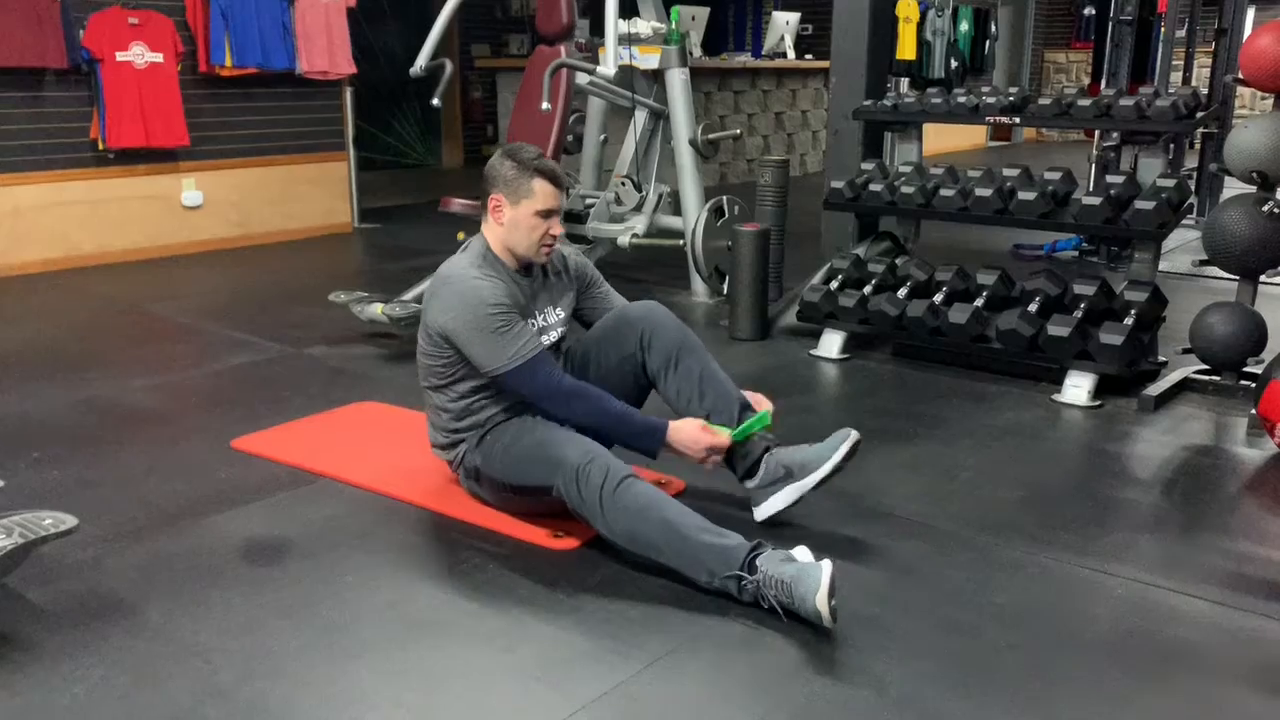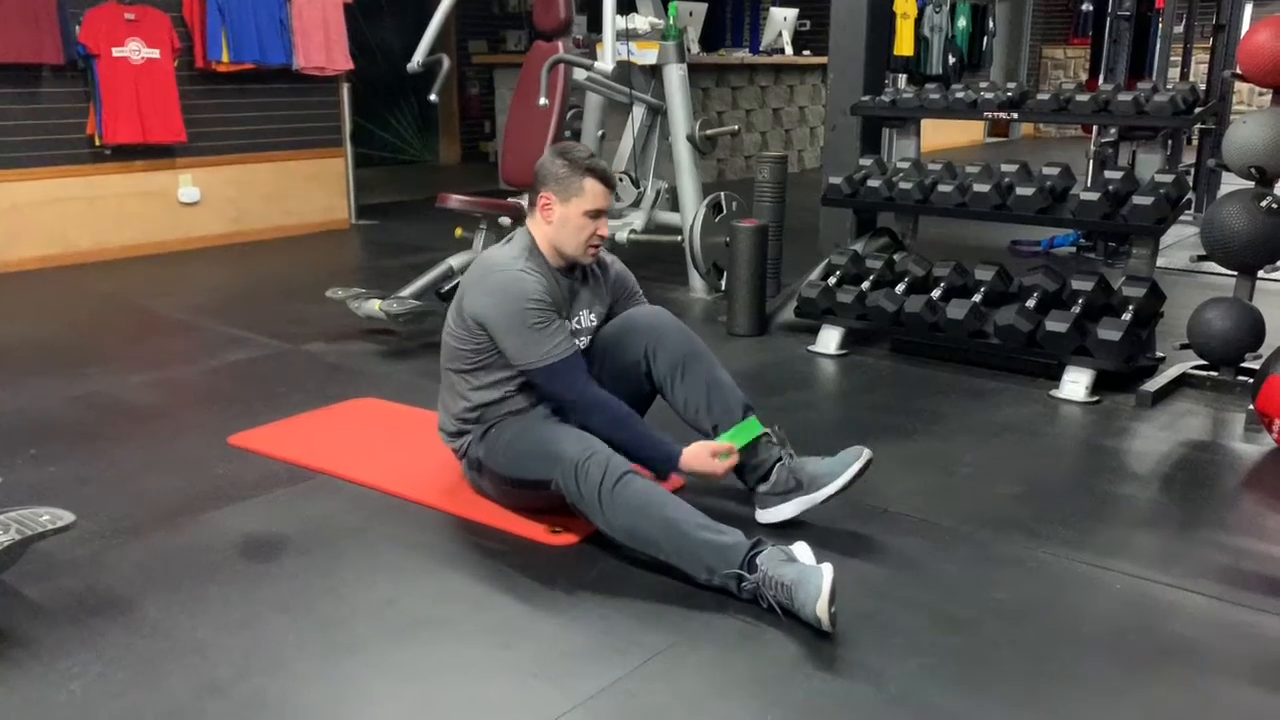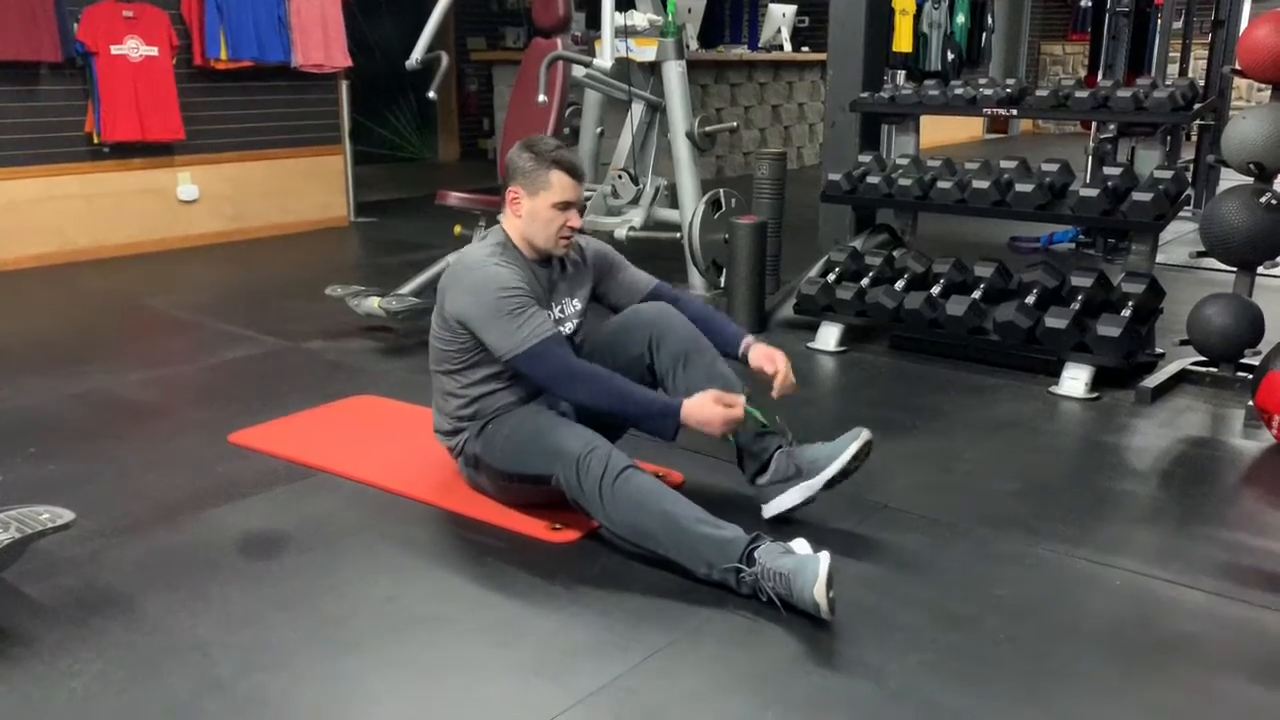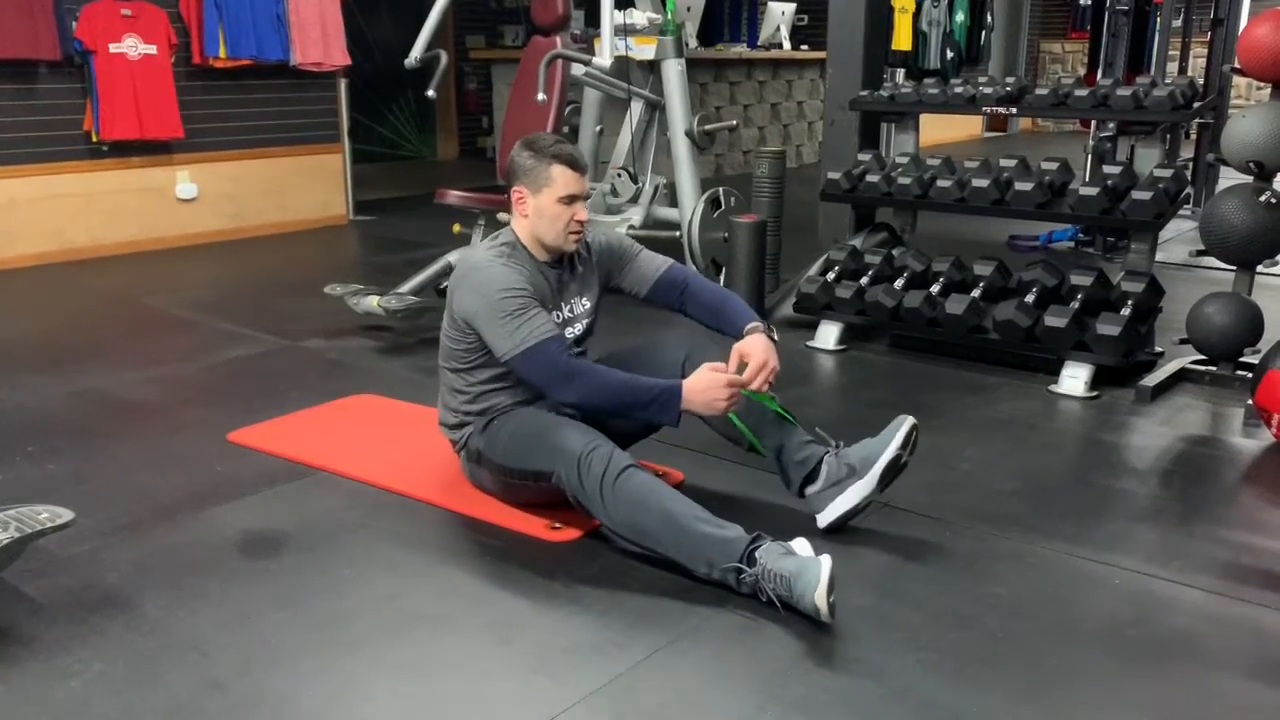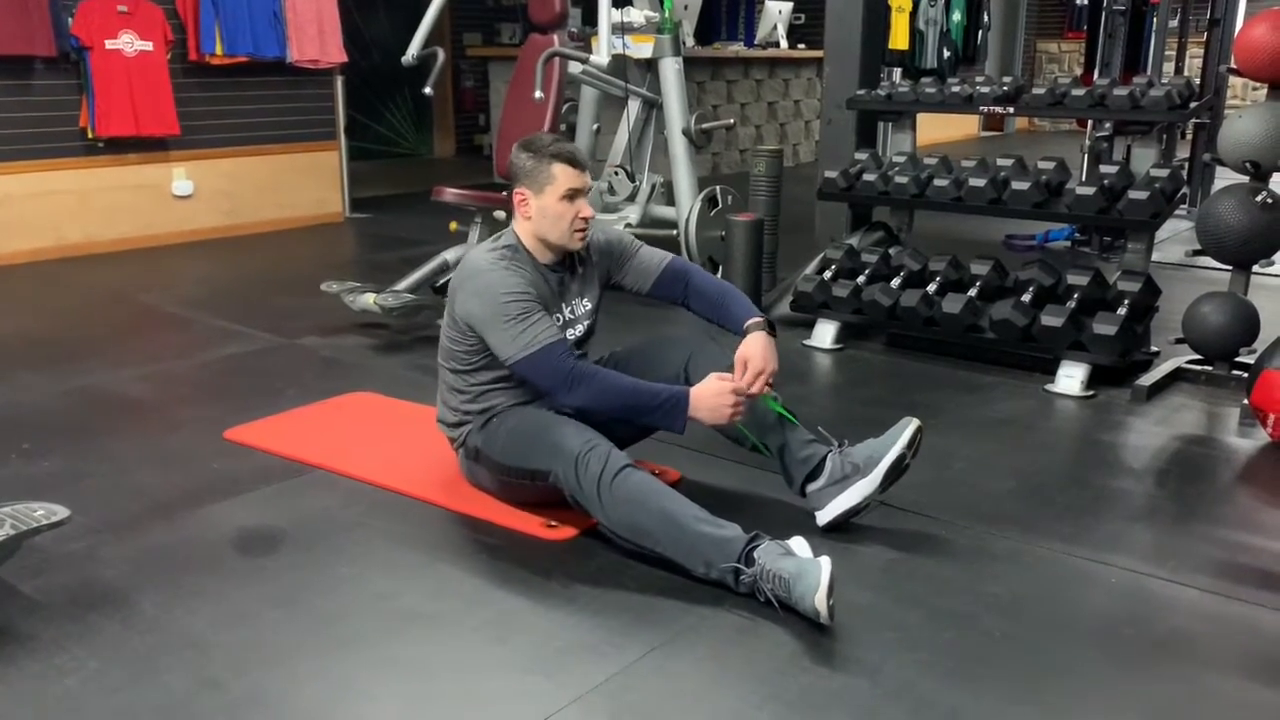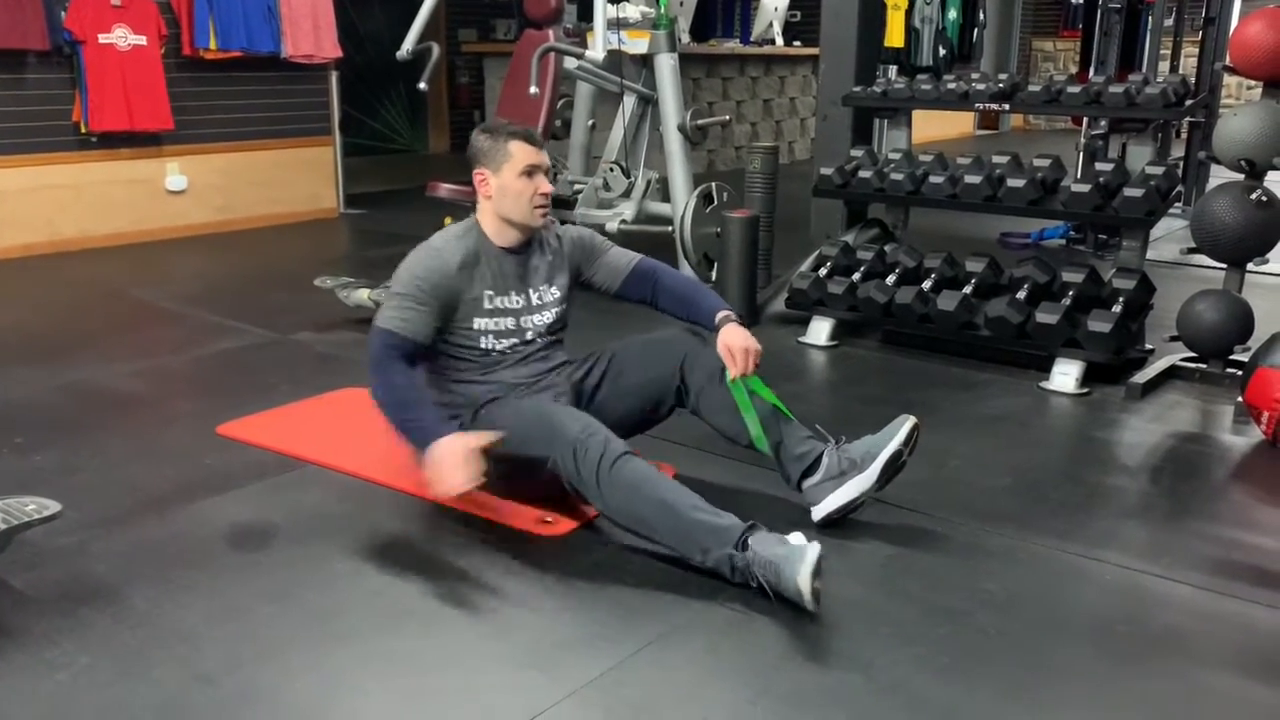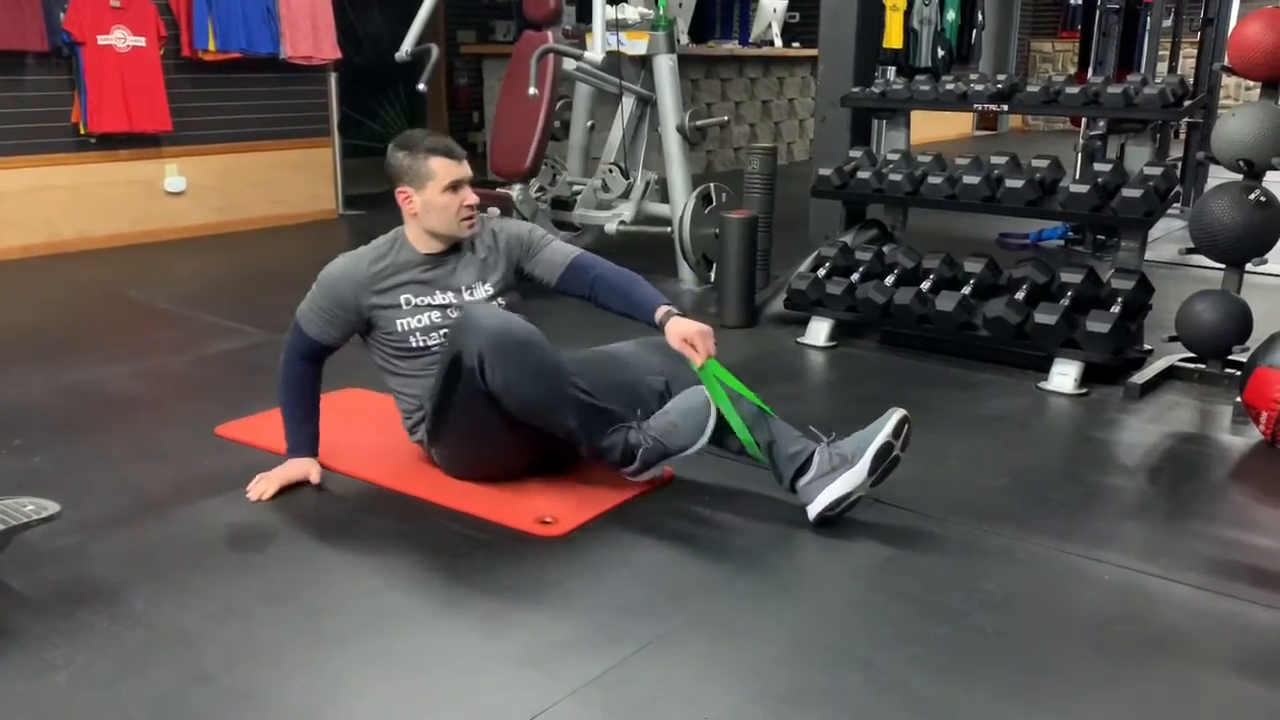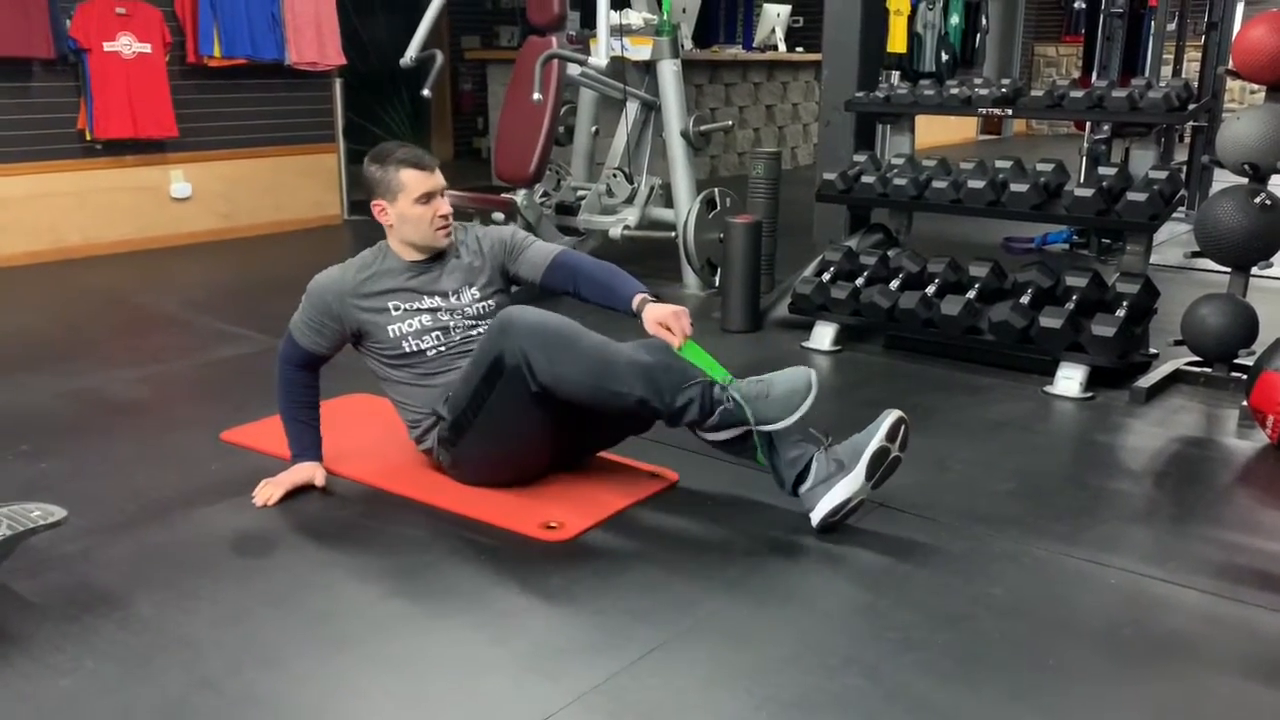
dt=0.4s
person 1, frame 1
left shoulder: (561, 262)
right shoulder: (468, 291)
left elbow: (642, 338)
right elbow: (556, 394)
left wrist: (726, 397)
right wrist: (665, 435)
left hip: (559, 408)
right hip: (490, 441)
left knee: (648, 319)
right knee: (587, 468)
left ankle: (762, 468)
right ankle: (760, 572)
person 1, frame 2
left shoulder: (600, 268)
right shoulder: (510, 282)
left elbow: (661, 352)
right elbow: (580, 398)
left wrist: (743, 427)
right wrist: (676, 459)
left hip: (566, 403)
right hip: (499, 435)
left knee: (655, 327)
right knee: (588, 463)
left ankle: (771, 473)
right ankle: (761, 571)
person 1, frame 3
left shoulder: (578, 252)
right shoulder: (482, 276)
left elbow: (667, 299)
right elbow: (568, 378)
left wrist: (748, 345)
right wrist: (678, 412)
left hip: (563, 399)
right hip: (493, 430)
left knee: (658, 321)
right knee: (588, 458)
left ankle: (776, 467)
right ankle: (758, 564)
person 1, frame 4
left shoulder: (593, 247)
right shoulder: (490, 276)
left elbow: (684, 287)
right elbow: (563, 379)
left wrist: (755, 330)
right wrist: (681, 397)
left hip: (573, 399)
right hip: (499, 429)
left knee: (691, 351)
right knee: (587, 458)
left ankle: (821, 474)
right ankle: (759, 565)
person 1, frame 5
left shoulder: (594, 247)
right shoulder: (491, 279)
left elbow: (687, 281)
right elbow: (568, 382)
left wrist: (755, 329)
right wrist: (687, 403)
left hip: (573, 401)
right hip: (497, 428)
left knee: (696, 352)
right knee: (587, 458)
left ankle: (823, 473)
right ankle: (759, 566)
person 1, frame 6
left shoulder: (565, 242)
right shoulder: (436, 267)
left elbow: (654, 281)
right elbow: (389, 366)
left wrist: (724, 322)
right wrist: (439, 440)
left hip: (564, 388)
right hip: (486, 424)
left knee: (685, 350)
right knee: (578, 440)
left ankle: (818, 471)
right ankle: (751, 557)
person 1, frame 7
left shoulder: (504, 238)
right shoulder: (355, 277)
left elbow: (588, 274)
right elbow: (302, 354)
left wrist: (664, 315)
right wrist: (303, 452)
left hip: (538, 413)
right hip: (465, 436)
left knee: (670, 360)
right knee: (485, 324)
left ankle: (812, 470)
right ankle: (629, 445)
person 1, frame 8
left shoulder: (490, 244)
right shoulder: (343, 289)
left elbow: (574, 269)
right elbow: (296, 364)
left wrist: (643, 302)
right wrist: (306, 457)
left hip: (548, 416)
right hip: (470, 441)
left knee: (663, 357)
right knee: (523, 327)
left ankle: (813, 474)
right ankle: (719, 407)
